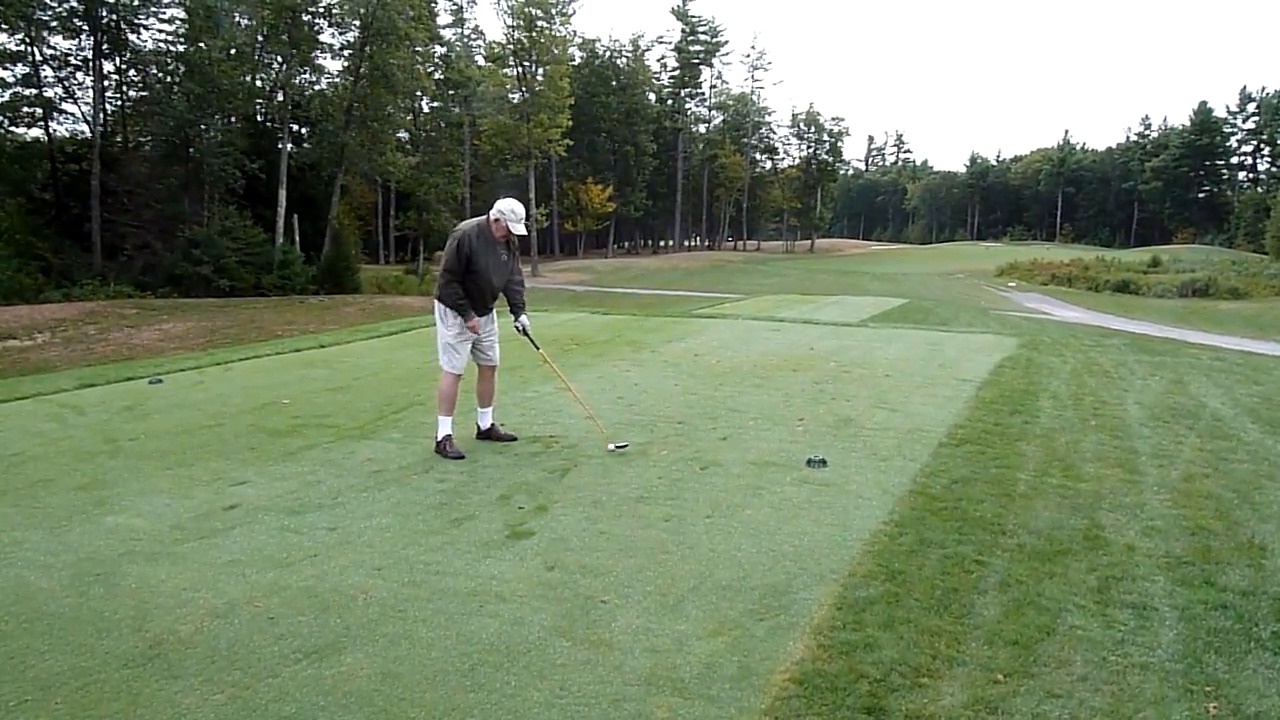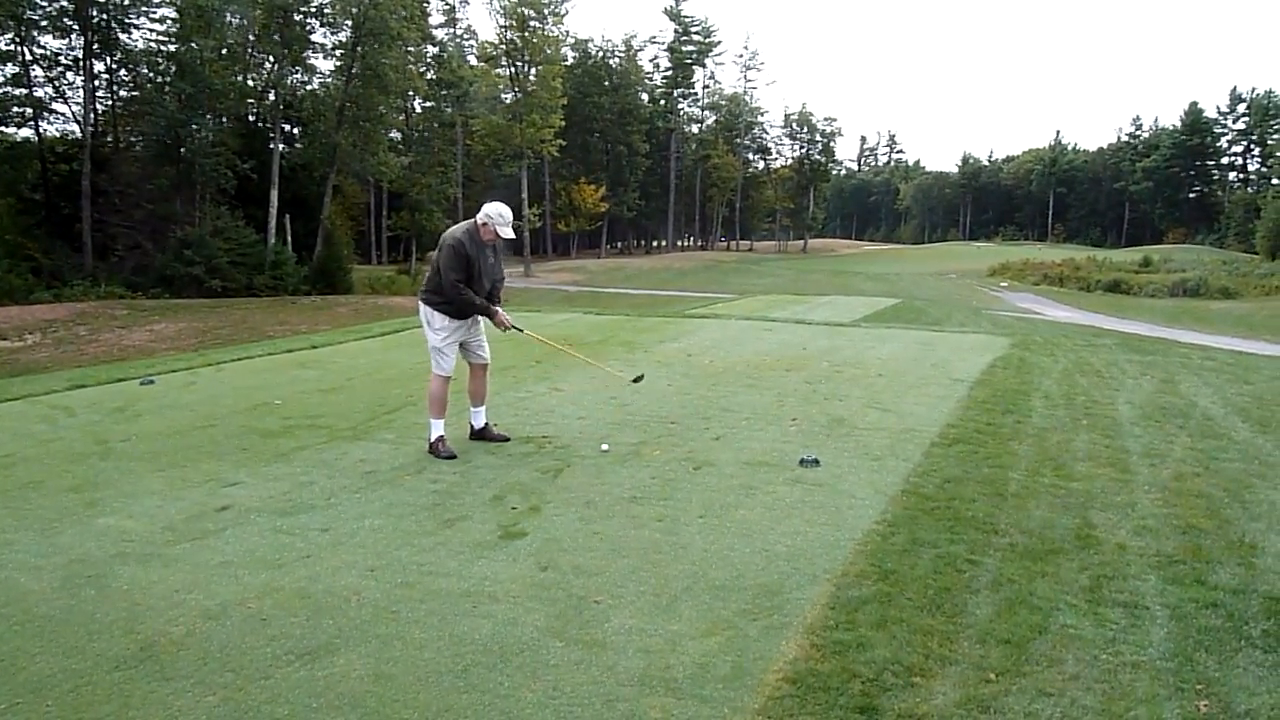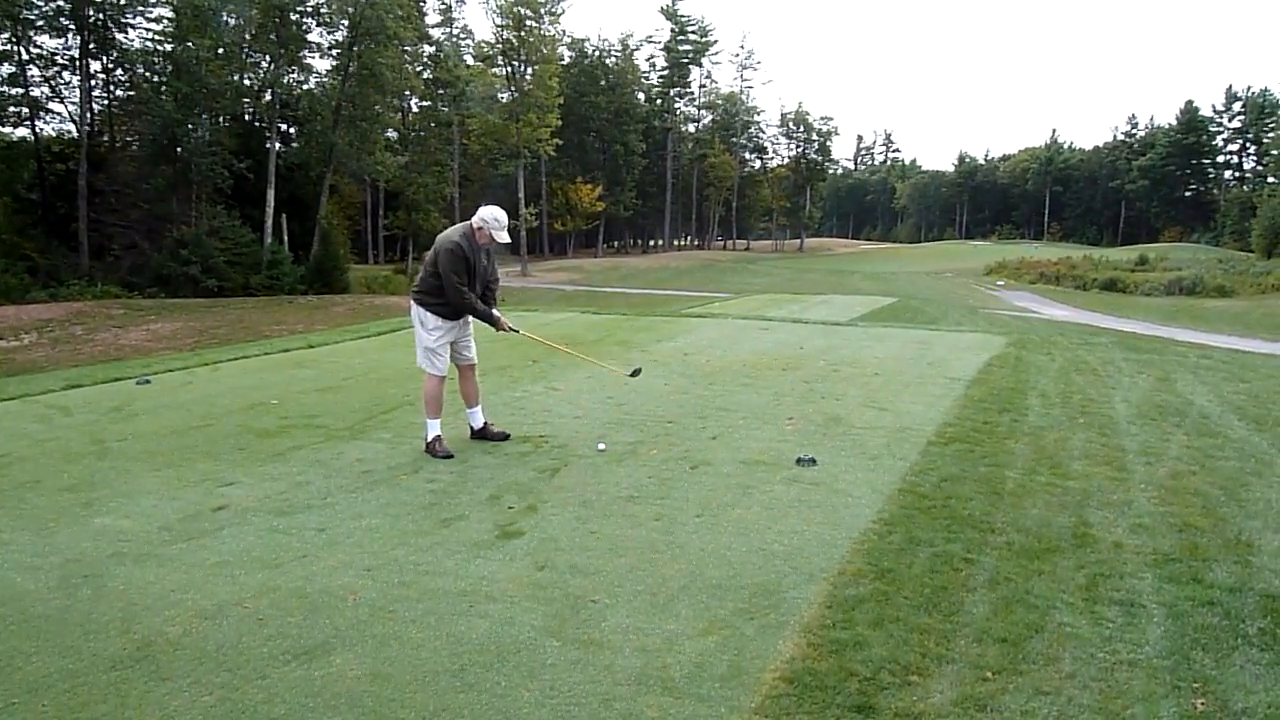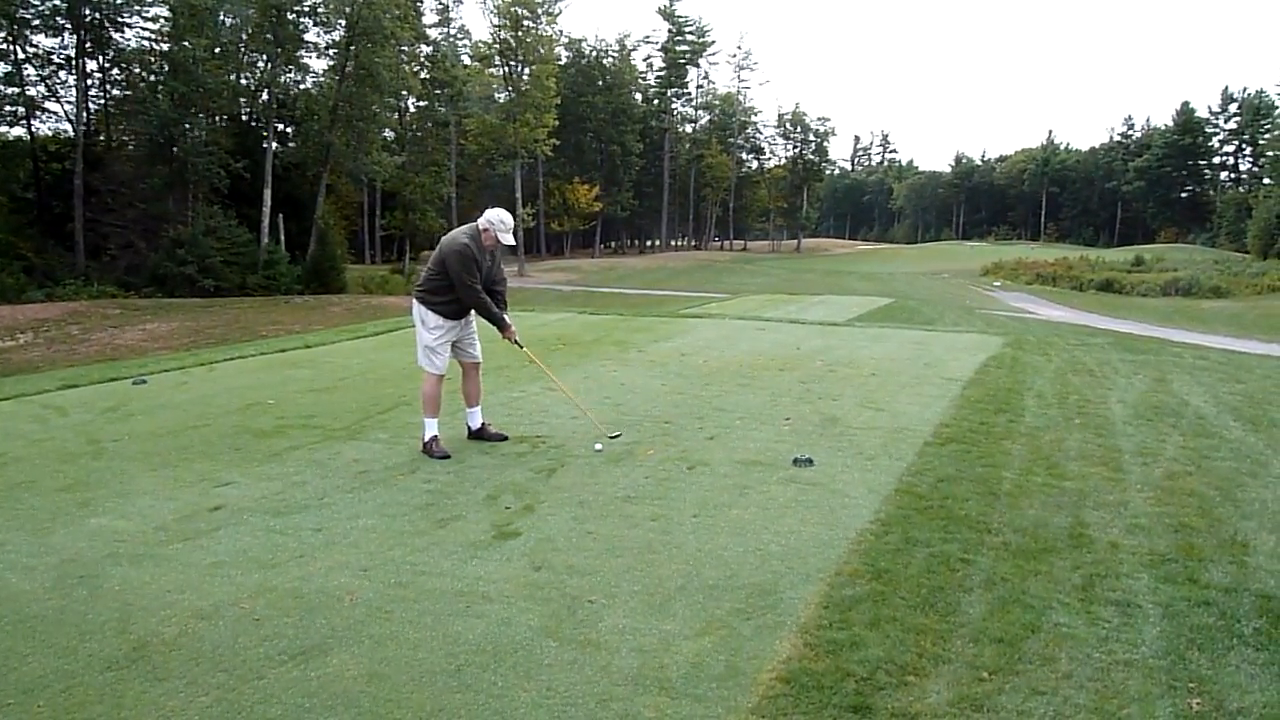
dt=0.3s
person 1, frame 1
left shoulder: (509, 241)
right shoulder: (465, 235)
left elbow: (514, 278)
right elbow: (448, 278)
left wrist: (519, 311)
right wrist: (466, 314)
left hip: (485, 312)
right hip: (457, 313)
left knee: (489, 367)
right knee: (453, 370)
left ankle: (485, 425)
right ankle: (443, 436)
person 1, frame 2
left shoulder: (491, 240)
right shoulder: (456, 242)
left elbow: (496, 277)
right elbow: (455, 289)
left wrist: (495, 306)
right wrist: (490, 312)
left hip: (469, 313)
right hip: (441, 311)
left knee: (480, 364)
right knee: (443, 372)
left ankle: (479, 425)
right ankle: (436, 437)
person 1, frame 3
left shoulder: (483, 242)
right shoulder: (452, 245)
left elbow: (490, 278)
right elbow: (458, 294)
left wrist: (492, 308)
right wrist: (491, 318)
left hip: (460, 313)
right hip: (433, 312)
left knee: (468, 367)
right knee: (436, 372)
left ankle: (478, 425)
right ankle: (433, 437)
person 1, frame 4
left shoulder: (489, 244)
right shoulder: (460, 247)
left elbow: (497, 281)
right elbow: (473, 294)
left wrist: (503, 314)
right wrist: (501, 324)
left hip: (462, 312)
right hip: (434, 311)
left knee: (472, 365)
right knee: (435, 371)
left ankle: (476, 425)
right ankle: (430, 437)
